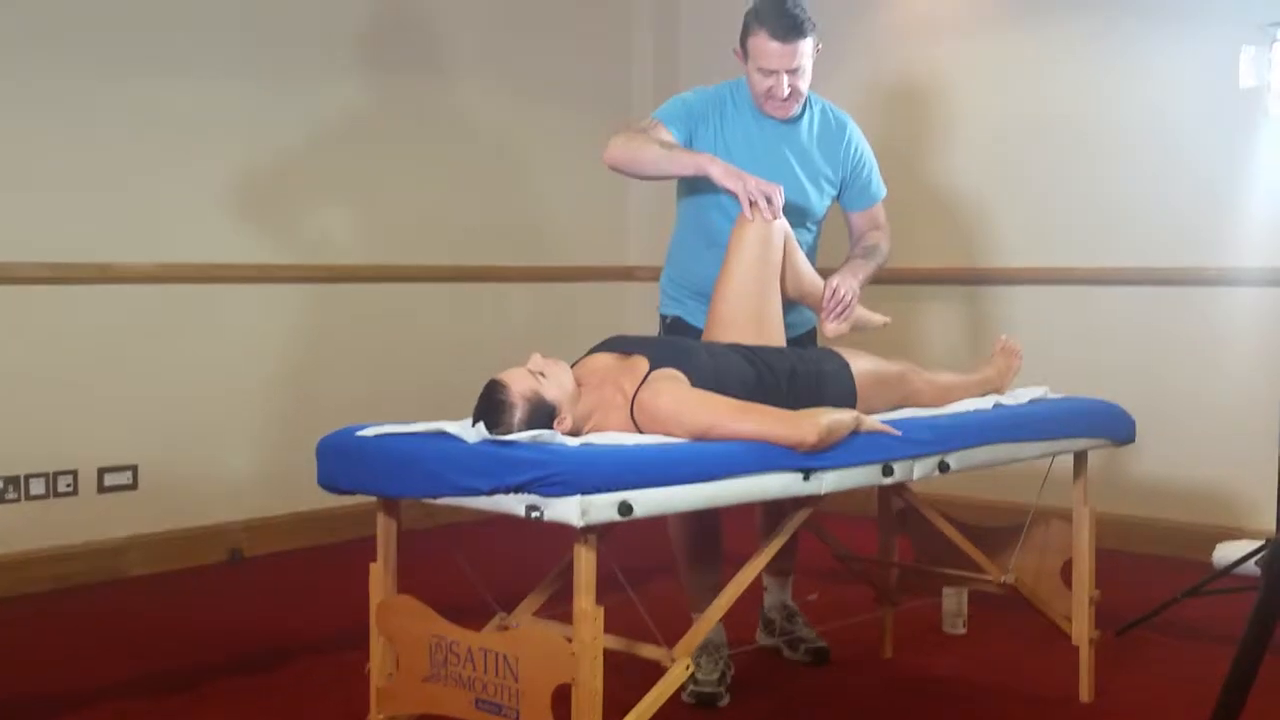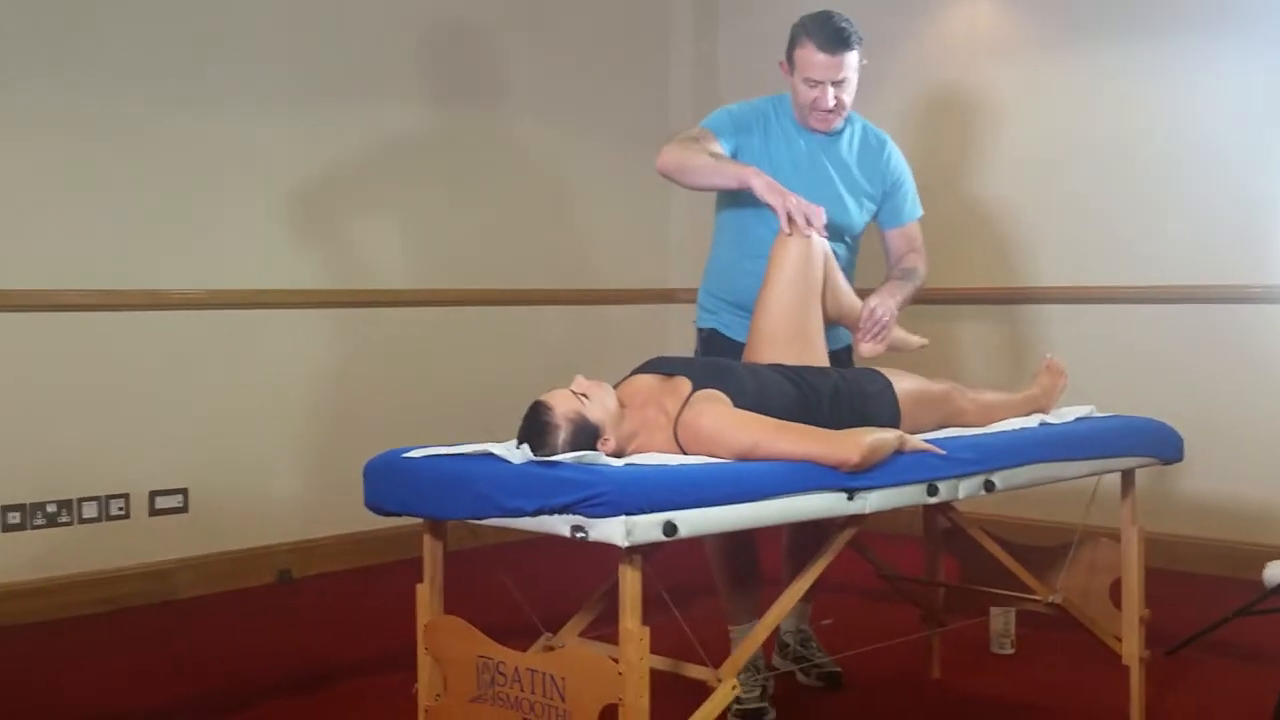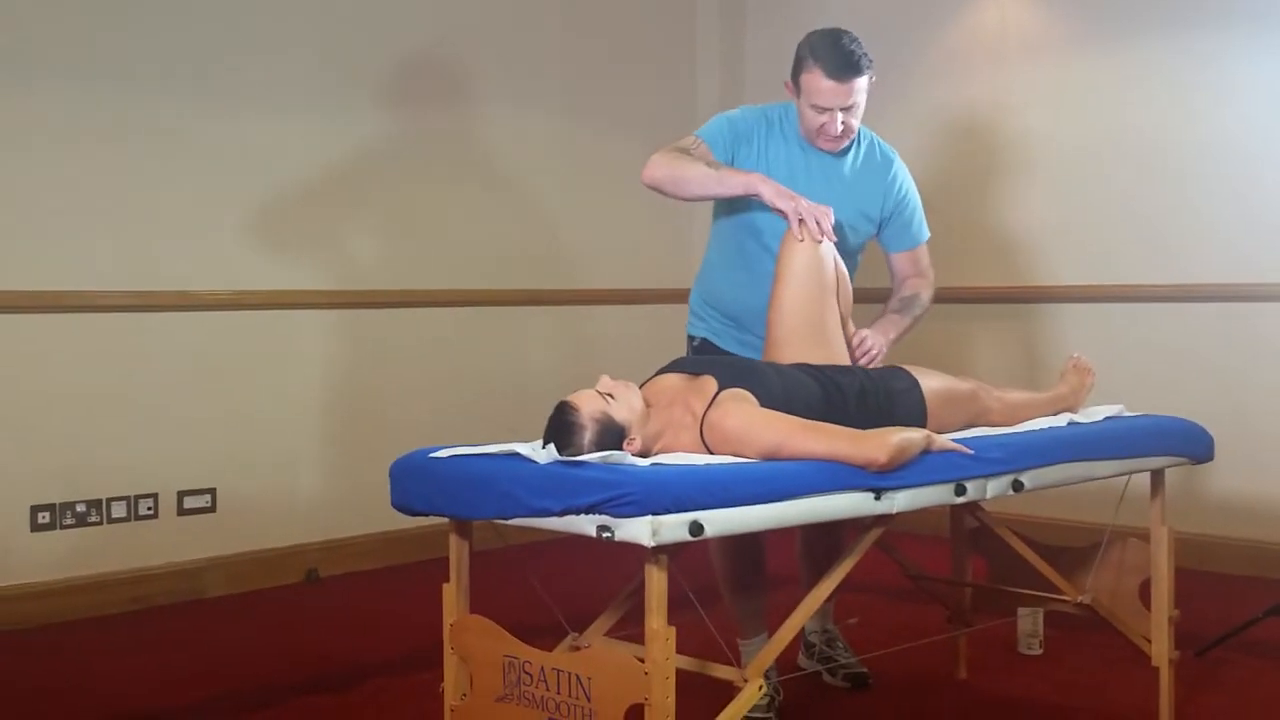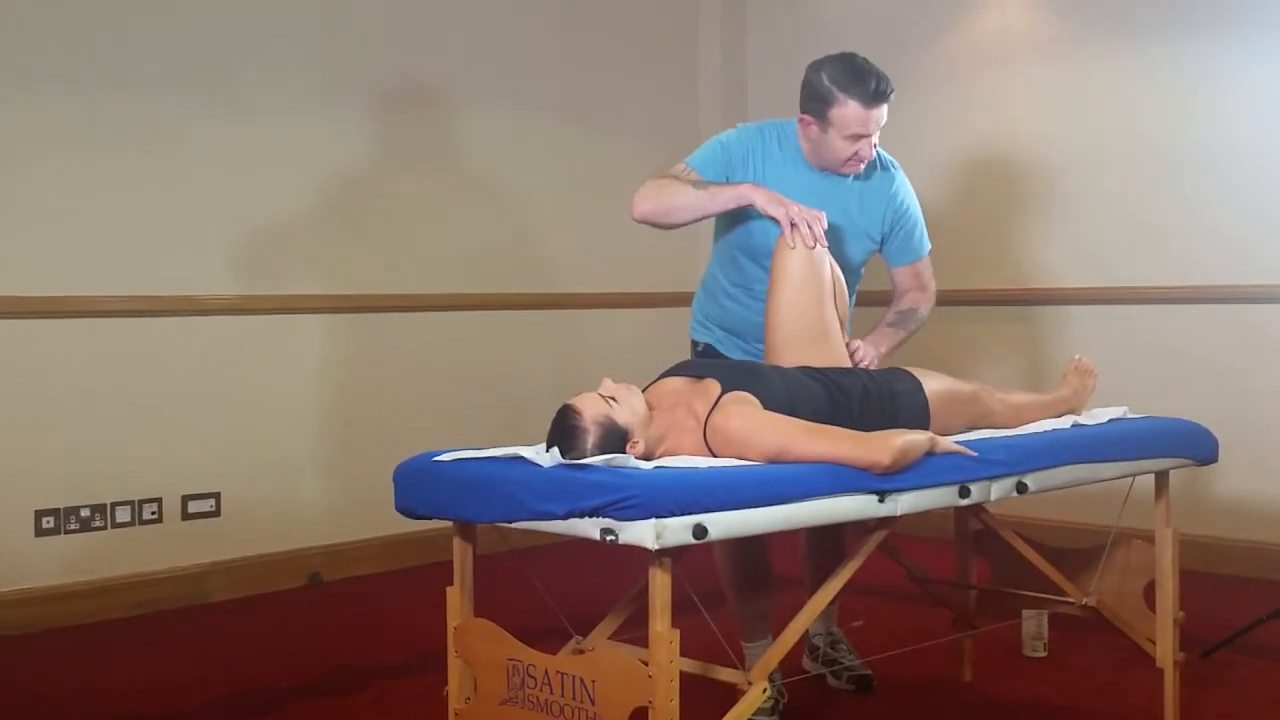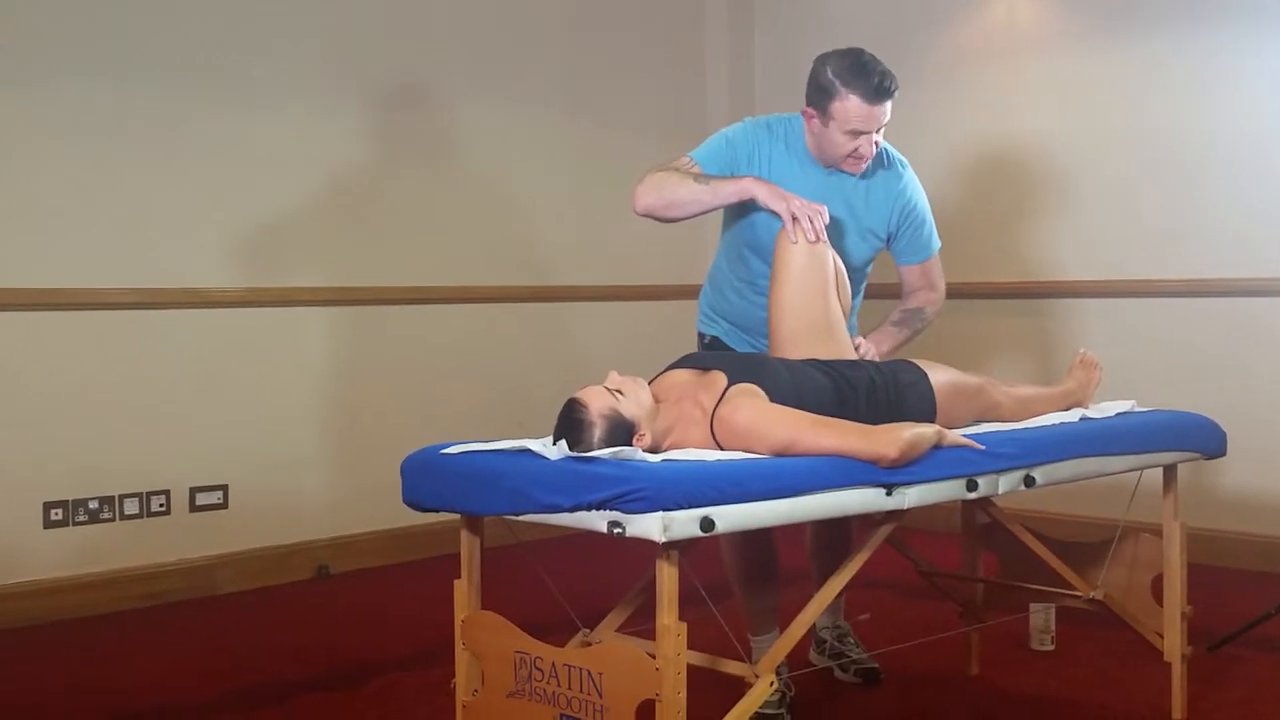
dt=1s
person 1, frame 1
left shoulder: (840, 134)
right shoulder: (703, 109)
left elbow: (873, 232)
right elbow: (619, 152)
left wrist: (851, 274)
right wrist: (715, 166)
left hip: (789, 331)
right hip: (695, 325)
left ankle: (778, 605)
person 1, frame 2
left shoulder: (880, 153)
right shoulder: (745, 122)
left elbow: (911, 254)
right elbow: (672, 159)
left wrist: (890, 295)
right wrist: (759, 180)
left hip: (825, 345)
right hip: (732, 337)
left ankle: (795, 628)
right ankle: (744, 640)
person 1, frame 3
left shoulder: (886, 170)
right shoulder: (746, 130)
left elbow: (917, 278)
right elbow: (659, 170)
left wrist: (884, 330)
right wrist: (763, 185)
right hip: (725, 348)
left ankle: (820, 629)
person 1, frame 4
left shoulder: (888, 184)
right shoulder: (748, 147)
left elbow: (918, 290)
right elbow: (647, 204)
left wrist: (875, 344)
right wrist: (755, 194)
right hip: (729, 355)
left ankle: (824, 634)
right ankle: (757, 651)
person 1, frame 5
left shoulder: (896, 180)
right shoulder: (754, 142)
left elbow: (927, 290)
right elbow: (648, 196)
left wrist: (876, 344)
right wrist: (756, 187)
right hip: (736, 347)
left ankle: (831, 626)
right ankle: (765, 645)
person 2, frame 1
left shoulder: (583, 378)
right shoulder: (656, 404)
right elbow: (807, 429)
right wrist: (855, 419)
left hip: (734, 355)
right hip: (811, 381)
left knee: (765, 217)
right knee: (910, 379)
left ankle: (826, 302)
right ankle: (987, 379)
person 2, frame 2
left shoulder: (625, 401)
right shoulder: (700, 425)
right elbow: (851, 449)
right wrist: (898, 438)
left hip: (777, 375)
right hip: (852, 400)
left knee: (801, 238)
right knee: (954, 397)
right ankle: (1033, 399)
person 2, frame 3
left shoulder: (649, 401)
right shoulder: (726, 424)
right elbow: (877, 450)
right wrist: (926, 438)
left hip: (800, 375)
right hip: (879, 400)
left knee: (808, 237)
right knee: (980, 396)
right ankle: (1060, 398)
person 2, frame 4
left shoulder: (650, 407)
right shoulder: (730, 427)
right elbow: (881, 451)
right wrist: (929, 440)
left hip: (800, 380)
right hip: (881, 403)
left knee: (802, 237)
right knee: (984, 399)
right ankle: (1063, 400)
person 2, frame 5
left shoulder: (659, 398)
right shoulder: (736, 419)
right elbow: (888, 444)
right wrist: (936, 433)
left hip: (812, 372)
right hip: (889, 394)
left knee: (803, 233)
right knee: (990, 393)
right ankle: (1069, 393)
